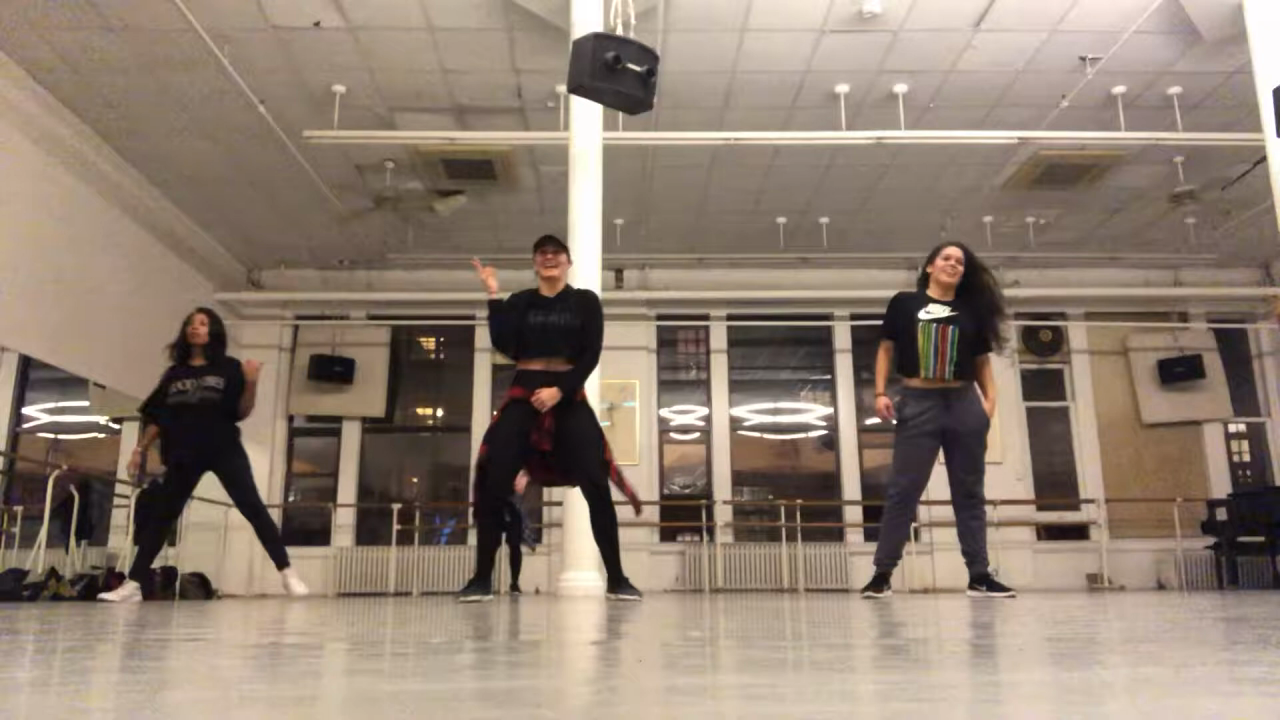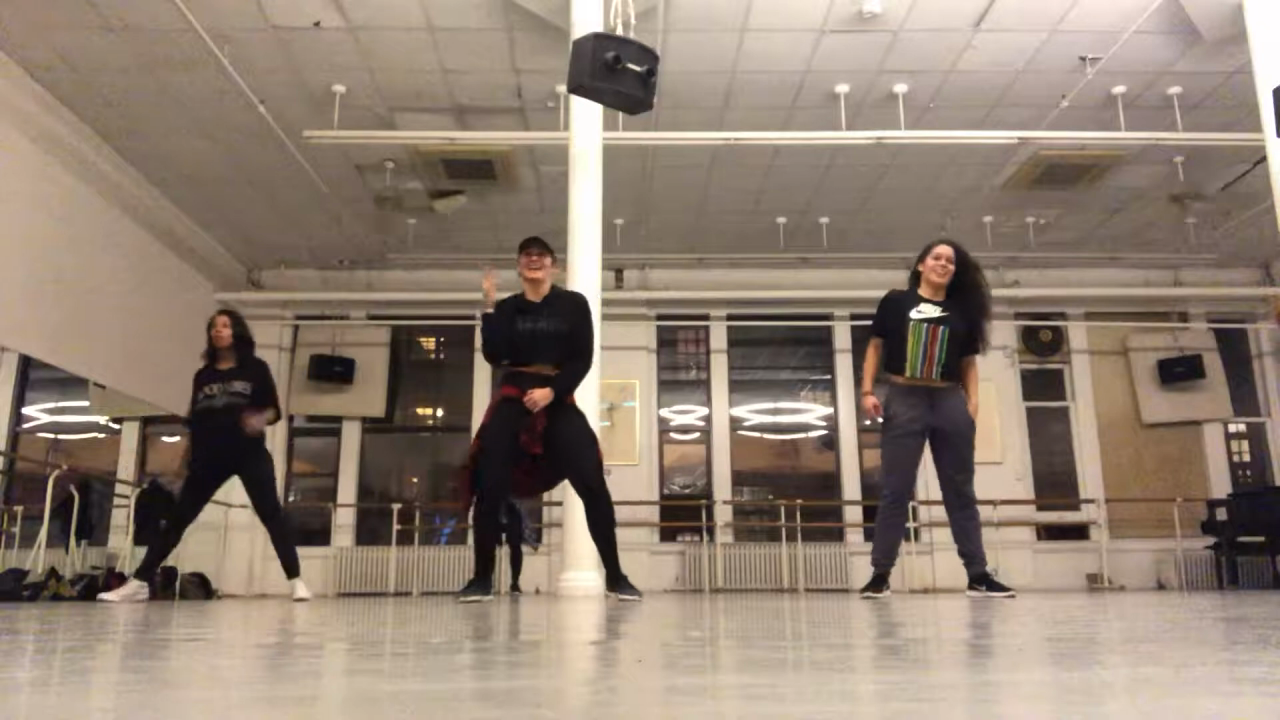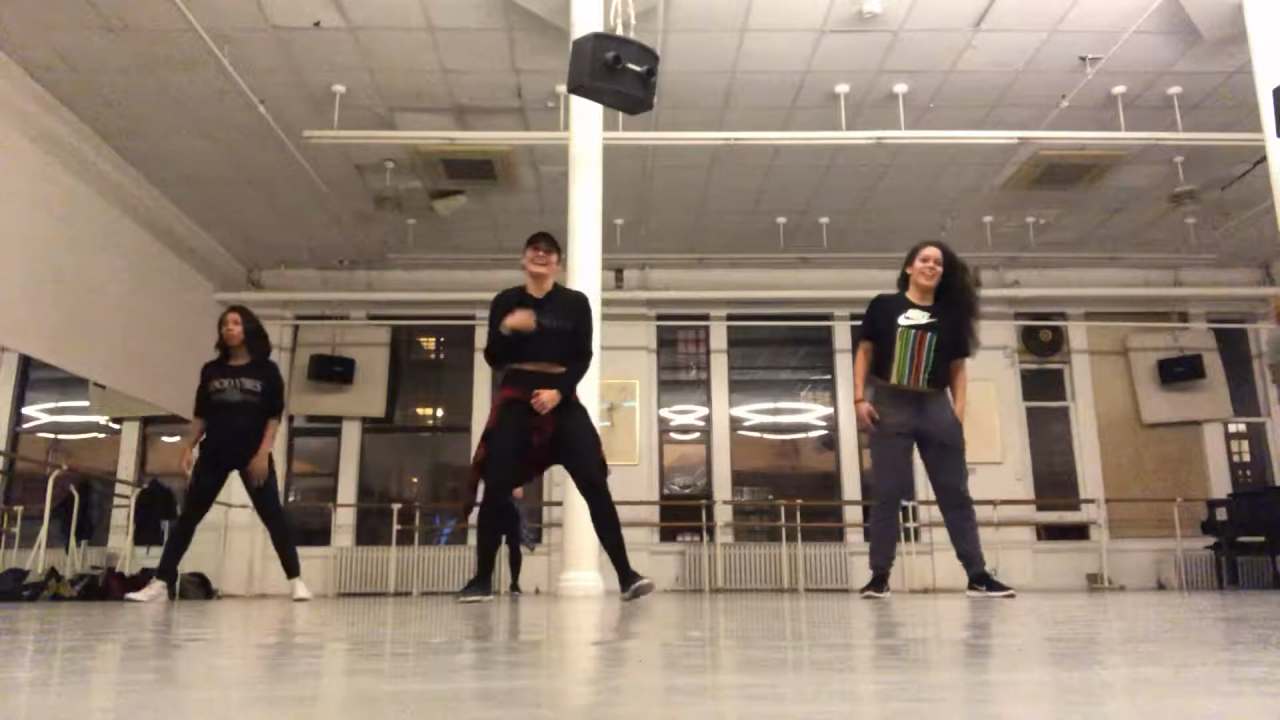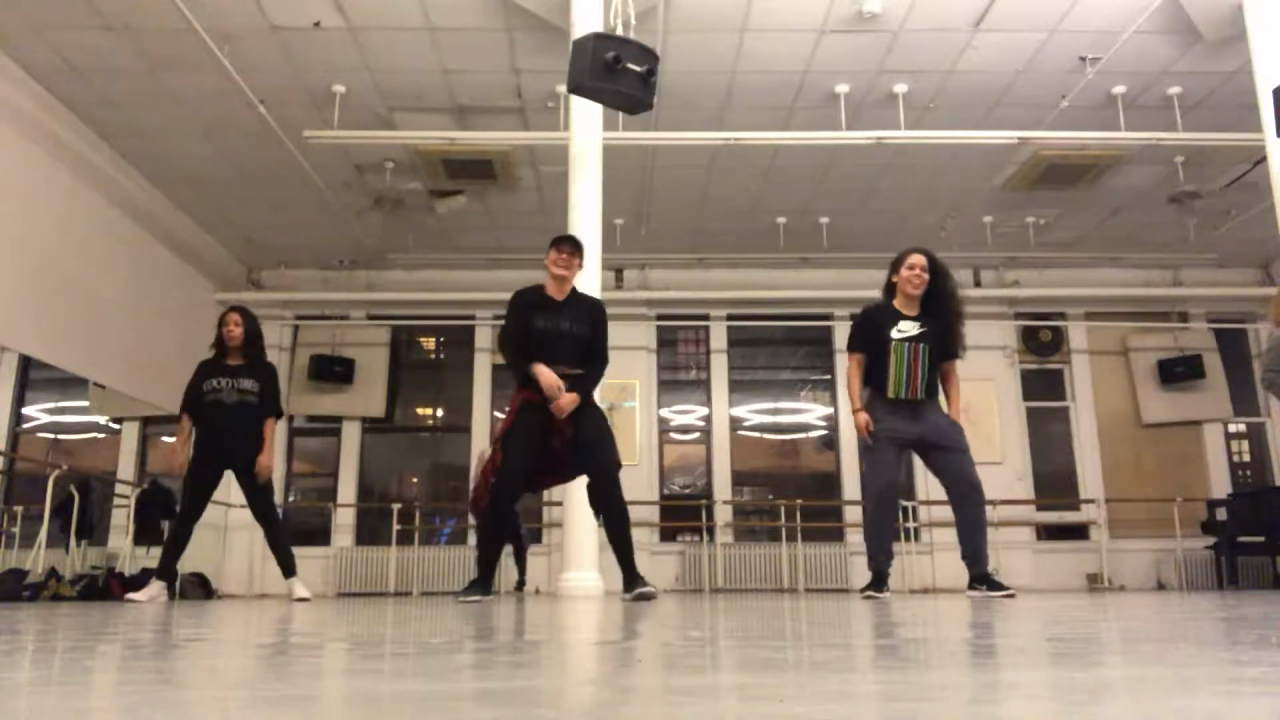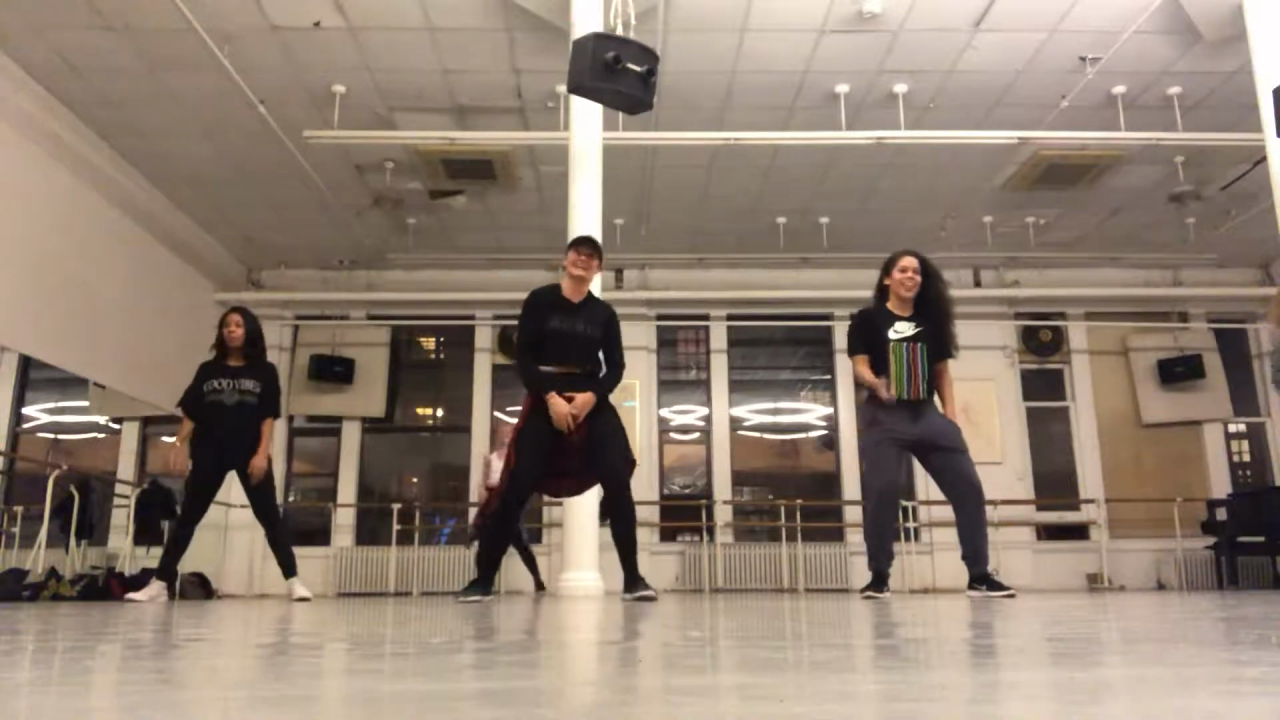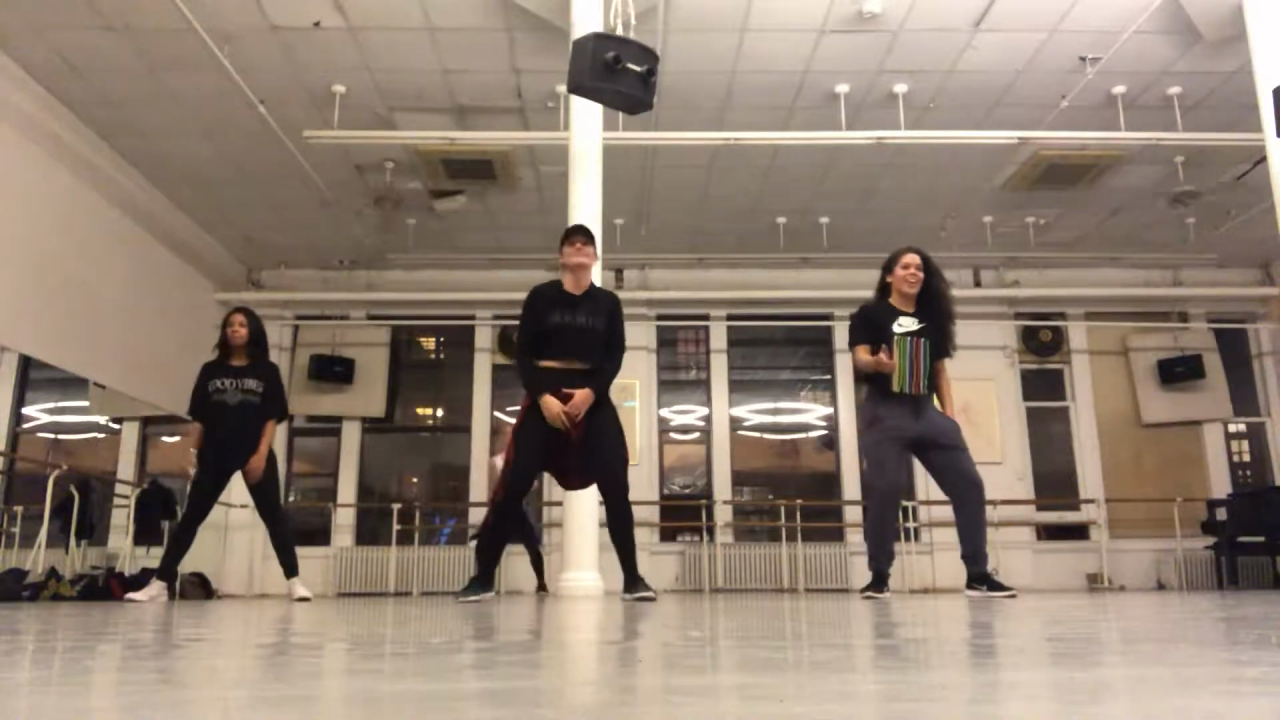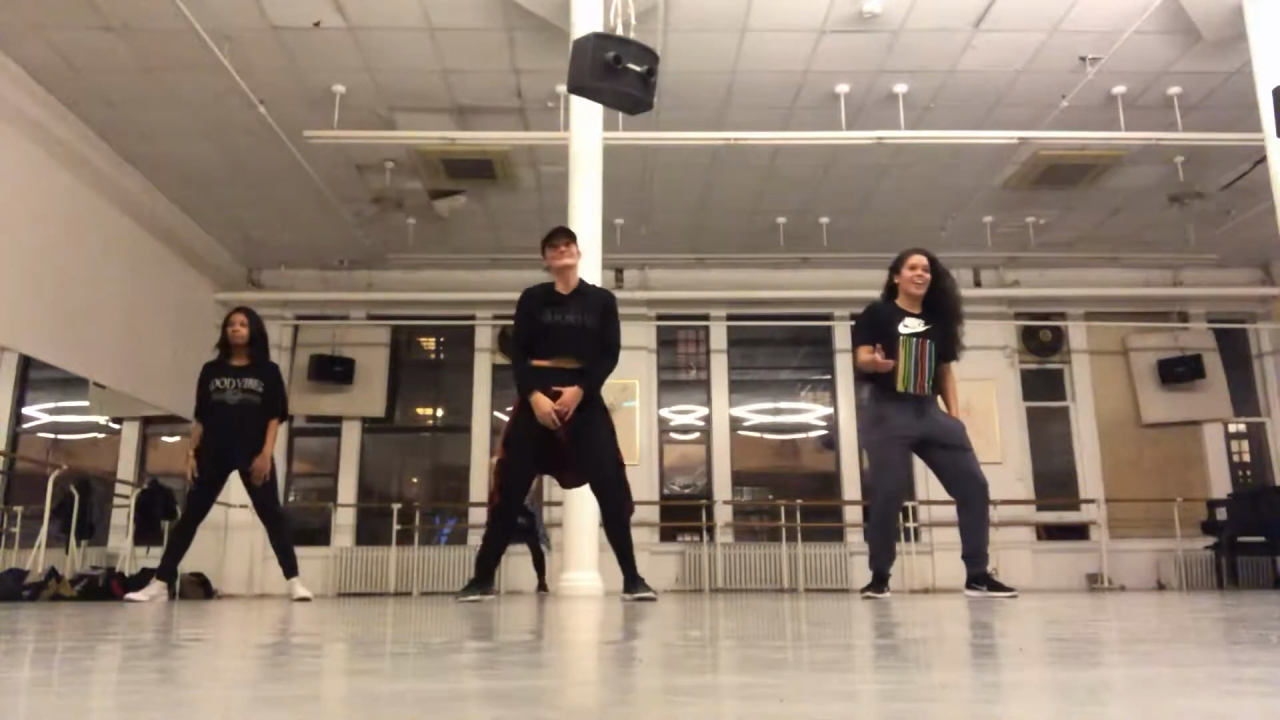
dt=0.2s
person 1, frame 1
left shoulder: (586, 301)
right shoulder: (520, 303)
left elbow: (591, 355)
right elbow: (503, 345)
left wrist: (560, 390)
right wrist: (493, 296)
left hip: (568, 397)
right hip: (523, 396)
left knee: (597, 484)
right knee: (493, 484)
left ankle: (616, 579)
right ankle: (482, 579)
person 1, frame 2
left shoulder: (574, 304)
right shoulder: (508, 307)
left elbow: (583, 359)
right elbow: (493, 357)
left wrist: (552, 390)
right wrist: (490, 308)
left hip: (558, 399)
right hip: (513, 399)
left knee: (592, 484)
right knee: (490, 486)
left ankle: (615, 577)
right ankle: (482, 579)
person 1, frame 3
left shoulder: (575, 303)
right shoulder: (506, 302)
left elbow: (583, 356)
right elbow: (493, 358)
left wrist: (558, 391)
right wrist: (506, 328)
left hip: (561, 397)
right hip: (516, 397)
left knee: (593, 482)
right knee: (496, 487)
left ankle: (626, 575)
right ankle: (482, 580)
person 1, frame 4
left shoulder: (592, 309)
right shoulder: (524, 300)
left elbow: (599, 362)
right elbow: (511, 355)
left wrist: (578, 394)
right wrist: (538, 371)
left hip: (578, 400)
right hip: (533, 399)
left knee: (608, 482)
right knee: (506, 487)
left ankle: (631, 577)
right ankle: (483, 580)
person 1, frame 5
left shoulder: (604, 312)
right shoulder: (539, 300)
left elbow: (616, 365)
right elbow: (523, 357)
left wrist: (594, 395)
right wrist: (549, 396)
left hip: (592, 400)
right hip: (546, 400)
left knee: (618, 484)
right knee: (517, 488)
left ankle: (633, 578)
right ankle: (484, 579)
person 1, frame 6
left shoulder: (608, 302)
right shoulder: (540, 297)
left elbow: (615, 356)
right elbow: (523, 353)
left wrist: (591, 392)
right wrist: (542, 395)
left hip: (591, 395)
right hip: (545, 393)
left knee: (614, 485)
right knee: (515, 485)
left ankle: (632, 579)
right ankle: (483, 577)
person 1, frame 7
left shoulder: (601, 300)
right shoulder: (532, 298)
left elbow: (610, 354)
right elbow: (518, 354)
left wrist: (580, 390)
right wrist: (533, 394)
left hip: (583, 396)
right hip: (536, 395)
left knee: (608, 486)
right knee: (512, 489)
left ankle: (632, 579)
right ankle: (483, 579)
person 2, frame 1
left shoulder: (973, 311)
right shoulder: (904, 304)
left elbow: (982, 360)
right elbow: (886, 350)
left wrist: (990, 396)
right wrist: (880, 393)
left hip: (963, 403)
right hip: (918, 402)
left knee: (969, 491)
right knee: (904, 489)
left ankle: (979, 576)
right ankle: (882, 574)
person 2, frame 2
left shoulder: (963, 311)
right shoulder: (896, 302)
left elbow: (968, 362)
right elbow: (875, 348)
left wrist: (972, 401)
right wrist: (867, 391)
left hip: (949, 402)
right hip: (904, 400)
left knee: (960, 490)
right knee: (896, 489)
left ankle: (978, 576)
right ankle: (880, 575)
person 2, frame 3
left shoulder: (951, 314)
right shoulder: (884, 306)
left elbow: (957, 366)
right elbow: (864, 353)
left wrist: (959, 406)
right wrist: (860, 398)
left hip: (935, 406)
right hip: (890, 405)
left knee: (955, 490)
right knee: (889, 490)
left ankle: (977, 576)
right ankle: (880, 576)
person 2, frame 4
left shoulder: (939, 320)
right shoulder: (872, 317)
left elbow: (948, 370)
right elbow: (855, 365)
left wrist: (954, 413)
right wrist: (858, 409)
left hip: (929, 414)
right hip: (885, 415)
left knee: (969, 488)
right knee: (881, 492)
left ankle: (979, 576)
right ankle: (879, 576)
person 2, frame 5
left shoulder: (932, 320)
right shoulder: (867, 319)
left elbow: (942, 371)
right elbow: (859, 366)
left wrist: (951, 414)
right wrist: (875, 384)
left hip: (927, 415)
right hip: (883, 417)
left knee: (969, 488)
right knee: (881, 491)
left ankle: (979, 575)
right ankle: (879, 576)
person 2, frame 6
left shoulder: (932, 318)
right shoulder: (871, 314)
left elbow: (939, 369)
right elbow: (860, 358)
left wrist: (950, 413)
right wrist: (878, 363)
left hip: (925, 411)
right hip: (884, 411)
left knee: (969, 485)
right knee: (884, 491)
left ankle: (977, 575)
right ankle: (879, 577)
person 2, frame 7
left shoulder: (939, 320)
right shoulder: (876, 314)
left elbow: (945, 371)
right elbow: (861, 359)
left wrist: (955, 415)
right wrist: (875, 364)
left hip: (930, 411)
right hip: (888, 411)
left knee: (974, 486)
right knee: (887, 492)
left ankle: (977, 575)
right ankle: (879, 576)
person 3, frame 1
left shoulder: (229, 367)
right shoulder: (174, 373)
left elbow: (240, 412)
right elbow: (157, 416)
left wrist: (249, 385)
right wrist: (139, 450)
left hip: (226, 451)
right hip: (183, 456)
left knee: (253, 509)
right knee: (161, 516)
left ankle: (288, 576)
right ankle: (133, 584)
person 3, frame 2
left shoulder: (255, 369)
right shoulder: (203, 376)
left elbow: (272, 411)
right elbow: (197, 422)
left wrist: (260, 420)
right wrist: (189, 455)
left hip: (251, 455)
right hip: (209, 459)
left knee: (273, 515)
right knee: (178, 518)
left ankle: (296, 582)
right ankle: (139, 583)
person 3, frame 3
left shoulder: (266, 369)
right shoulder: (211, 370)
left elbow: (274, 416)
right elbow: (201, 415)
left wrist: (263, 452)
right wrist: (188, 449)
left hip: (253, 455)
right hip: (213, 454)
left knee: (274, 516)
right knee: (189, 516)
left ankle: (296, 582)
right ankle: (161, 583)
person 3, frame 4
left shoulder: (263, 370)
right shoulder: (206, 369)
left elbow: (270, 415)
right elbow: (190, 412)
left wrist: (267, 452)
right wrist: (180, 446)
left hip: (249, 454)
right hip: (207, 453)
left knee: (267, 516)
right knee: (186, 516)
left ankle: (293, 581)
right ankle: (160, 584)
person 3, frame 5
left shoulder: (264, 371)
right shoulder: (207, 370)
left elbow: (268, 416)
right elbow: (191, 413)
left wrist: (262, 453)
right wrist: (179, 445)
left hip: (251, 455)
right hip: (209, 455)
left knee: (269, 517)
right knee: (188, 516)
left ankle: (293, 581)
right ankle: (160, 584)
person 3, frame 6
left shoulder: (267, 371)
right shoulder: (210, 371)
left elbow: (273, 417)
right elbow: (199, 417)
left wrist: (262, 453)
right wrist: (192, 451)
left hip: (255, 455)
right hip: (215, 455)
left knee: (274, 516)
right knee: (192, 516)
left ankle: (294, 582)
right ankle: (161, 583)
person 3, frame 7
left shoulder: (267, 371)
right shoulder: (211, 370)
left elbow: (275, 416)
right elbow: (201, 418)
left wrist: (266, 453)
right wrist: (191, 453)
left hip: (253, 454)
right hip: (213, 454)
left knee: (272, 515)
right knee: (190, 516)
left ankle: (294, 581)
right ankle: (160, 583)
